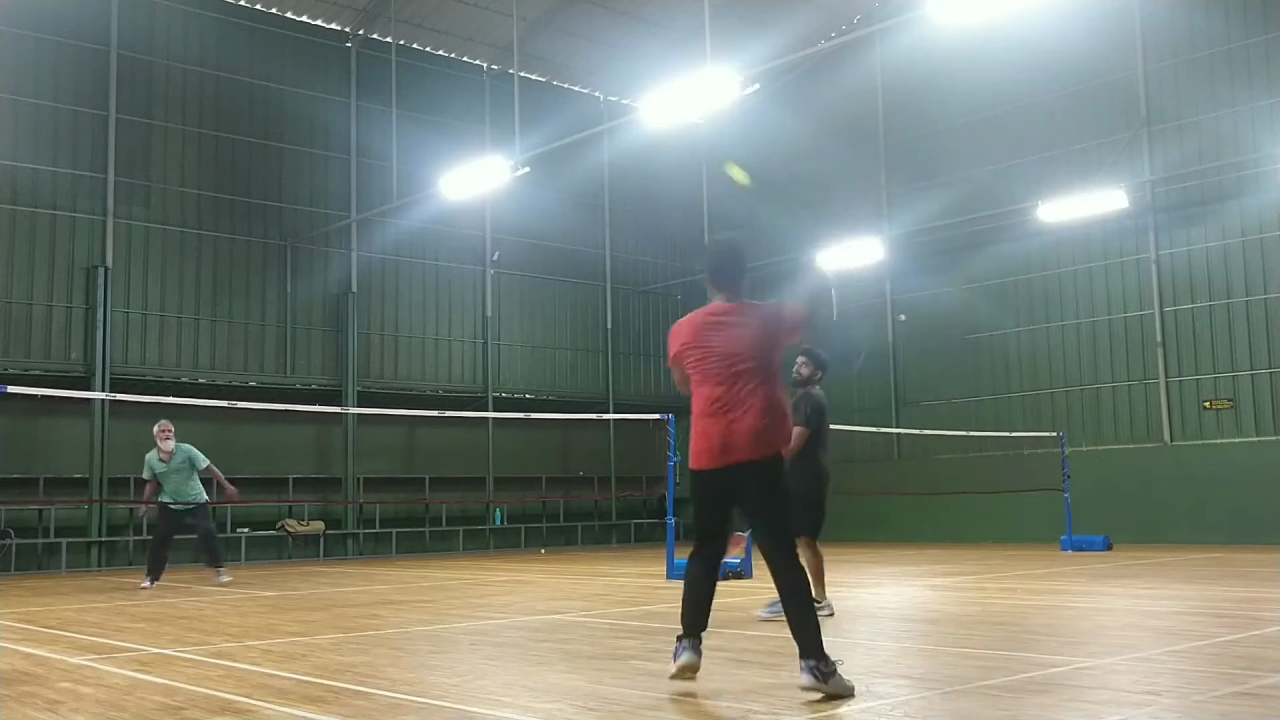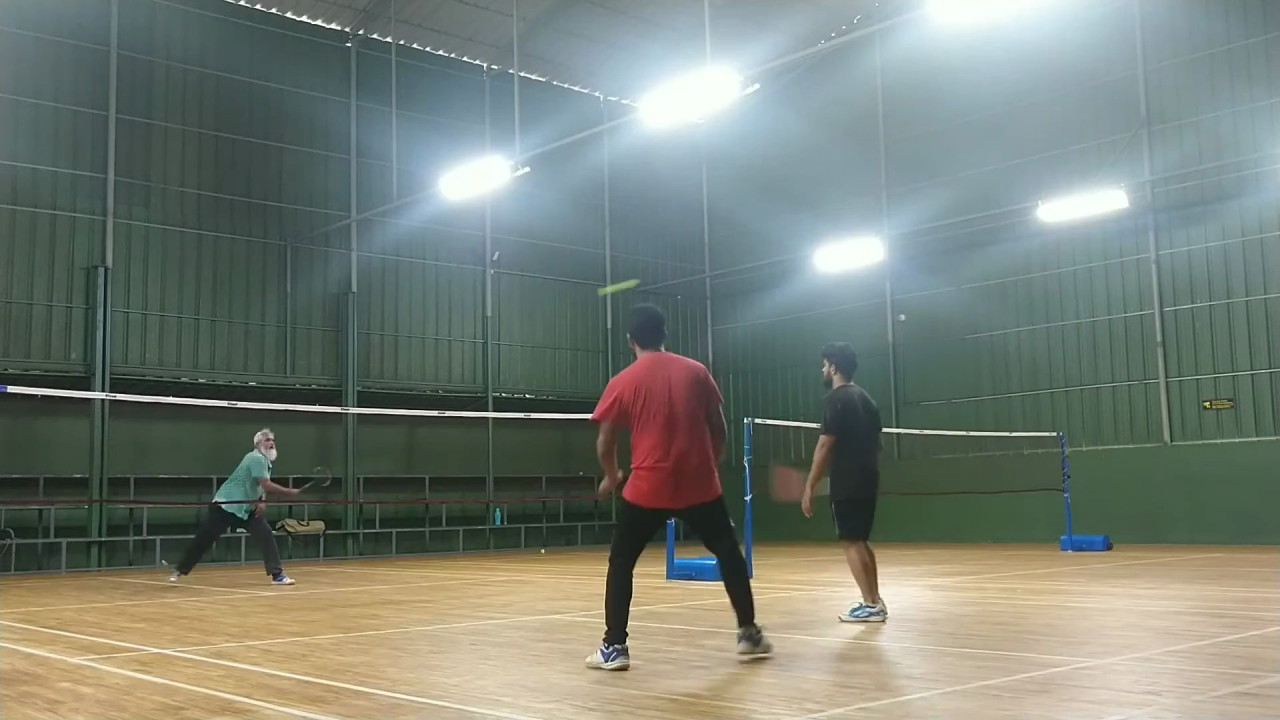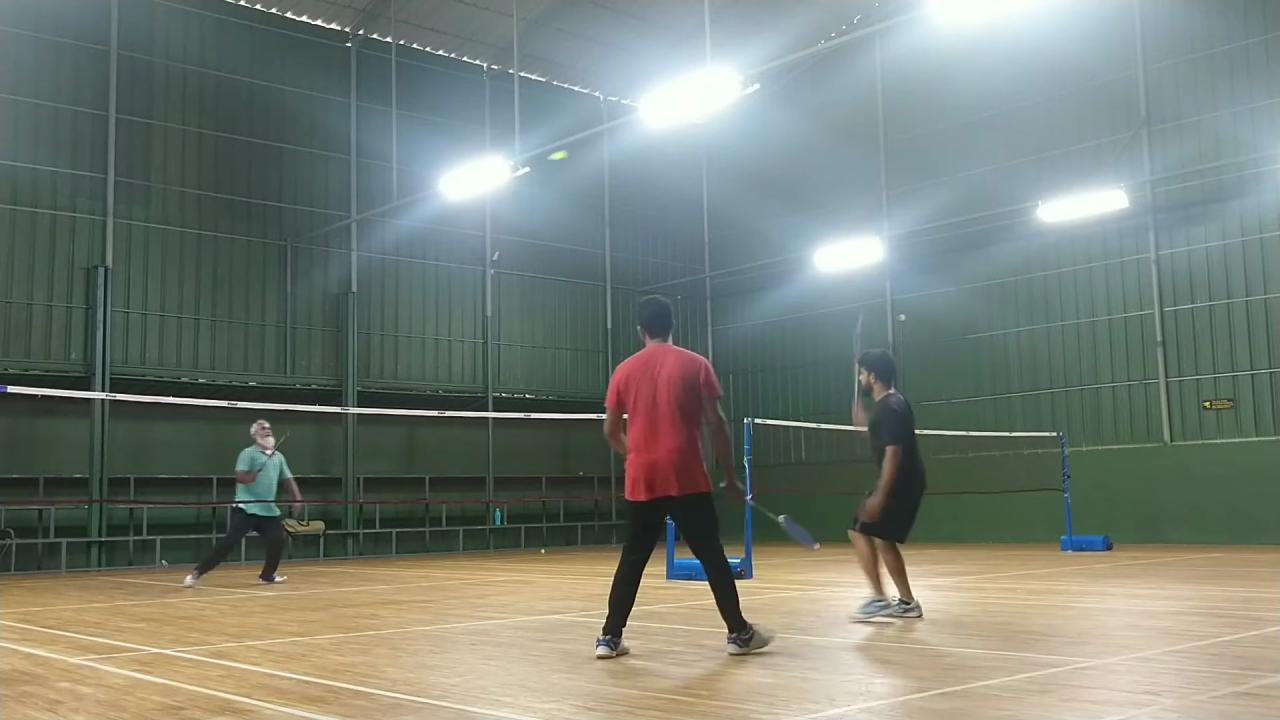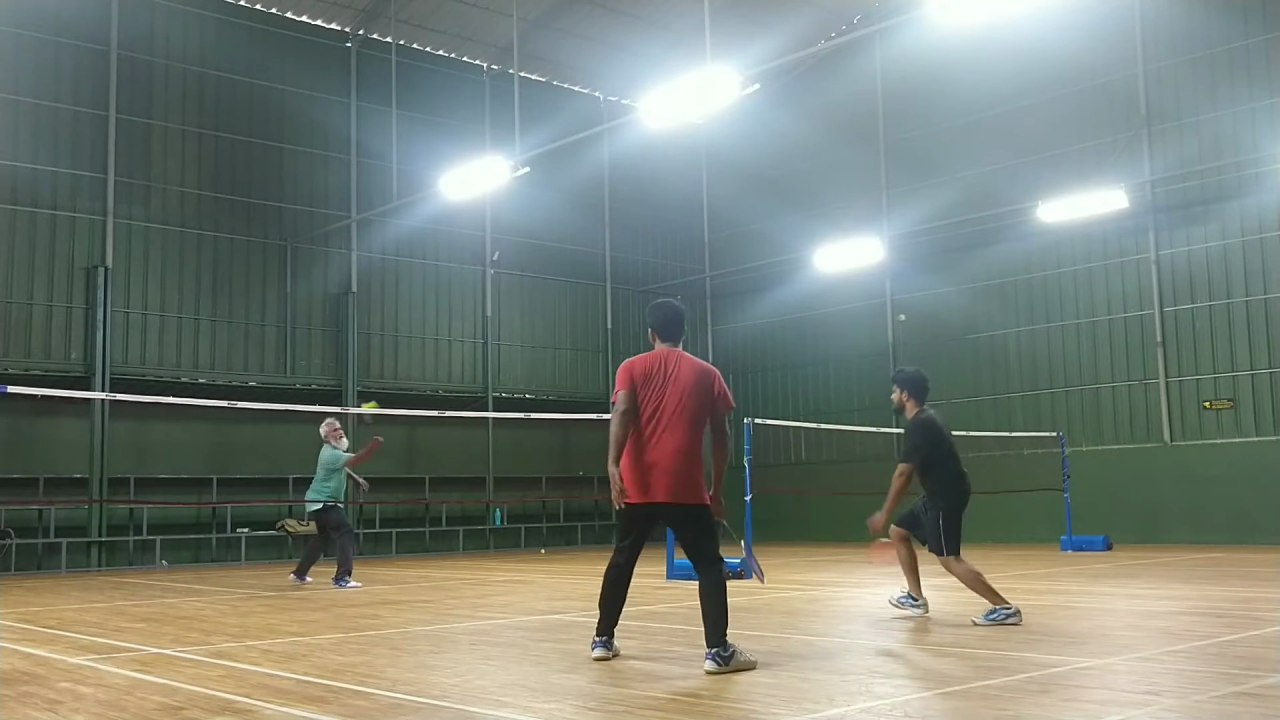
dt=0.7s
person 1, frame 1
left shoulder: (684, 330)
right shoulder: (769, 317)
right elbow: (806, 316)
left hip: (708, 456)
right hip: (760, 451)
left knee: (706, 552)
right knee: (782, 554)
left ankle: (688, 644)
right ankle: (813, 663)
person 1, frame 2
left shoulder: (622, 384)
right shoulder: (697, 371)
left elbow: (604, 445)
right elbow: (720, 429)
left wrist: (611, 477)
right wrist: (709, 466)
left hip: (648, 488)
right hip: (700, 484)
left knee: (621, 562)
right knee: (728, 552)
left ankle: (614, 647)
right ankle: (748, 632)
person 1, frame 3
left shoulder: (625, 371)
right shoulder: (696, 365)
left elbow: (611, 430)
right elbow: (716, 423)
right wrist: (728, 471)
left hip: (641, 480)
right hip: (686, 477)
left knee: (632, 558)
right knee: (711, 554)
left ankle: (610, 637)
right ankle: (738, 633)
person 1, frame 4
left shoulder: (633, 368)
right shoulder: (708, 374)
left elbow: (622, 413)
right elbow: (721, 437)
left wrist: (613, 466)
right wrist: (717, 490)
left hip: (637, 485)
right hip: (685, 487)
left knee: (622, 560)
right knee: (709, 565)
left ankle: (603, 639)
right ankle: (718, 651)
person 2, frame 1
left shoulder: (807, 398)
right shoulder: (815, 399)
left elbow: (796, 440)
left hip: (801, 479)
right hip: (815, 478)
right knee: (806, 539)
right ankle: (820, 599)
person 2, frame 2
left shoulder: (835, 400)
right shoulder: (865, 399)
left elbow: (825, 446)
left wrist: (809, 487)
left hip: (847, 482)
right hip: (867, 479)
left knee: (851, 541)
right knee: (858, 540)
left ankle: (872, 605)
right ankle: (873, 599)
person 2, frame 3
left shoulder: (889, 408)
right shoulder: (889, 404)
left elbow: (894, 453)
left wrist: (879, 495)
left hip: (898, 487)
right hip: (901, 486)
left knee: (860, 533)
right knee: (885, 541)
left ankle: (879, 598)
right ankle: (907, 601)
person 2, frame 4
left shoulder: (918, 425)
right shoulder: (925, 419)
left elbow: (903, 473)
left wrist: (884, 513)
left hip: (946, 497)
right hip: (936, 496)
left knee: (949, 560)
right knee: (897, 532)
left ankle: (1005, 608)
right ankle: (915, 597)
